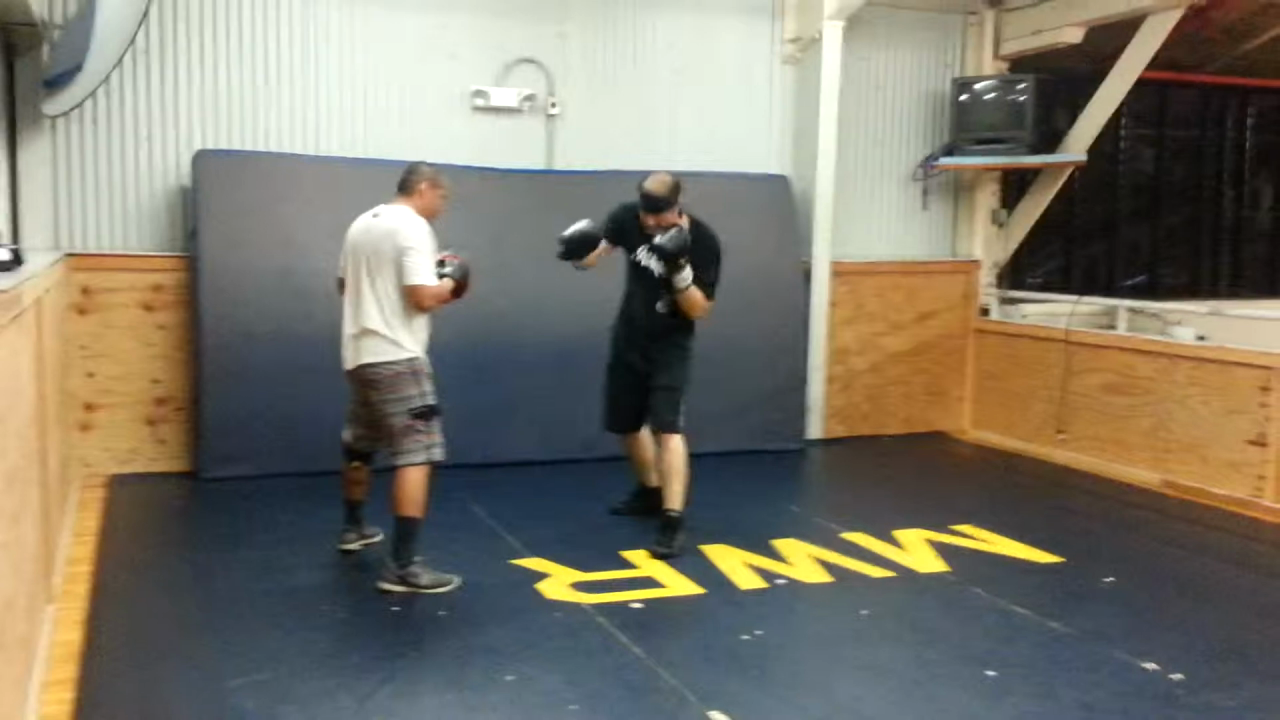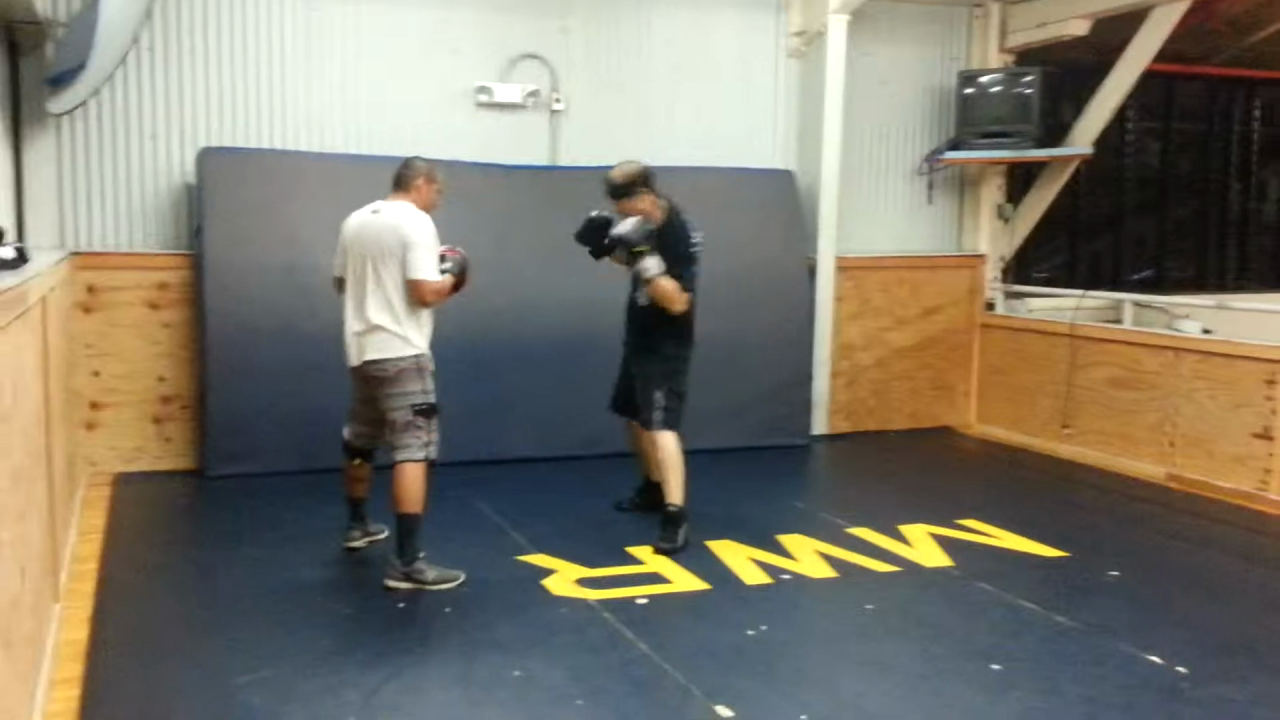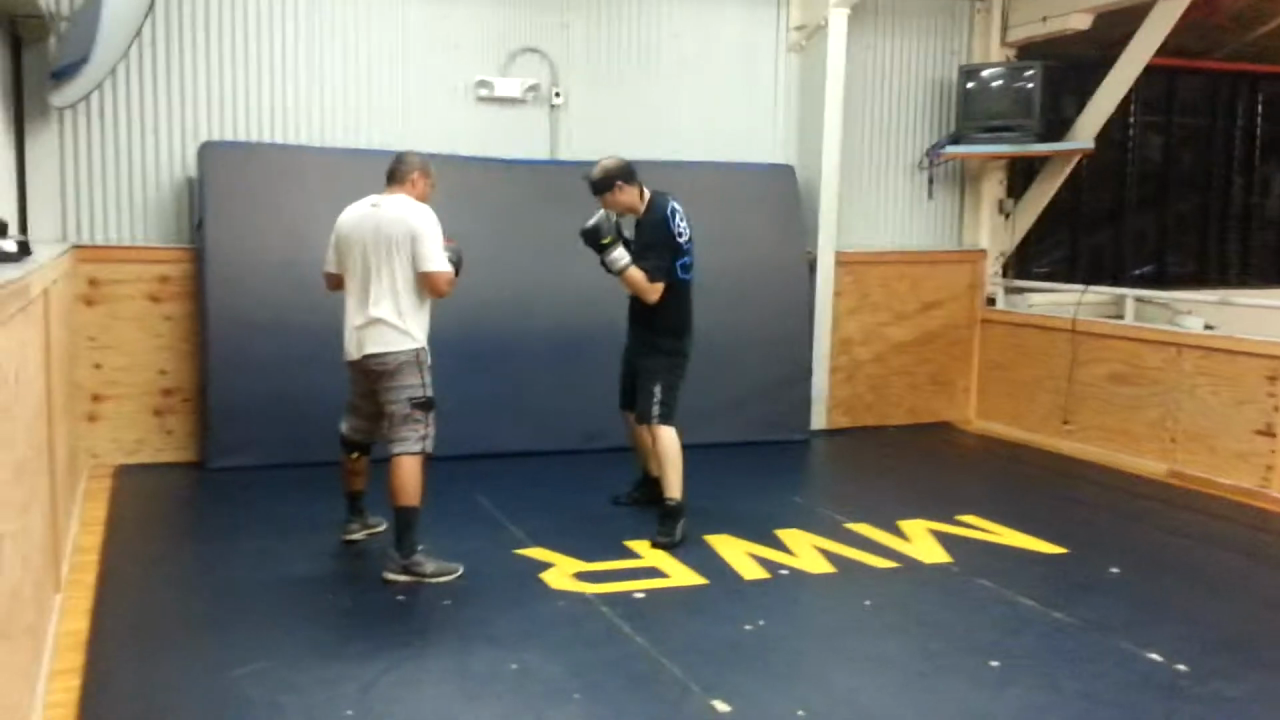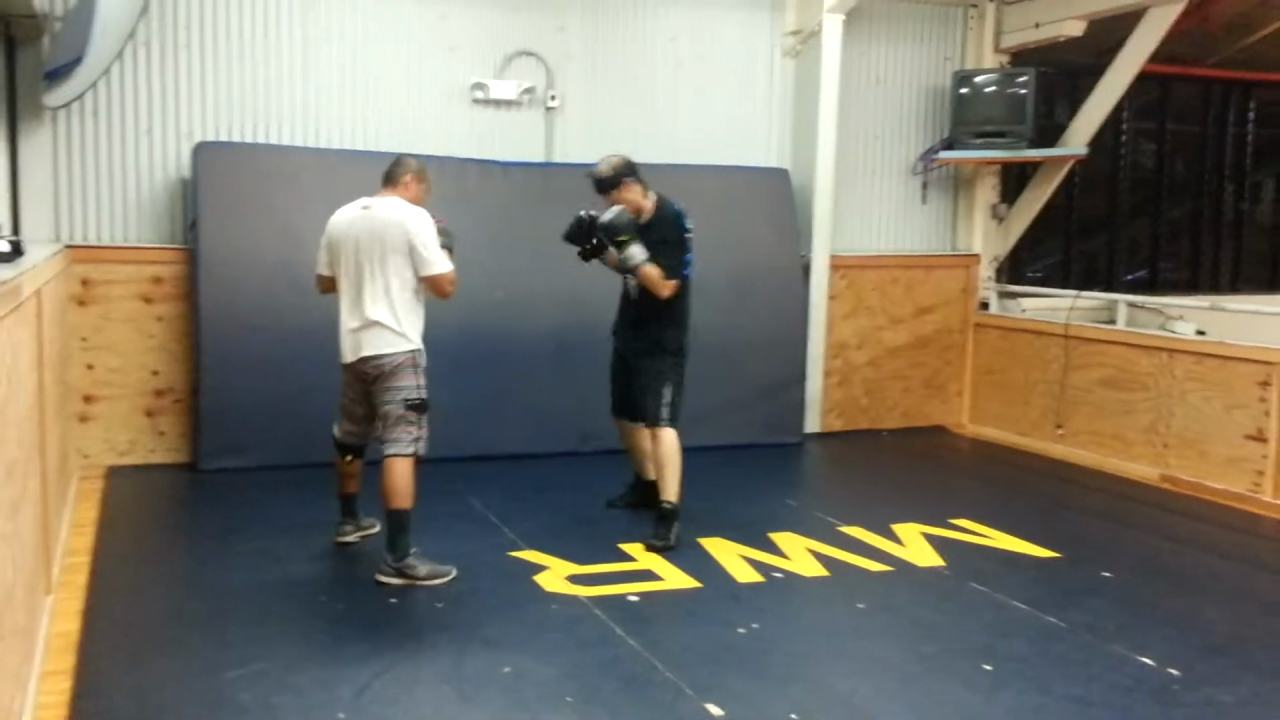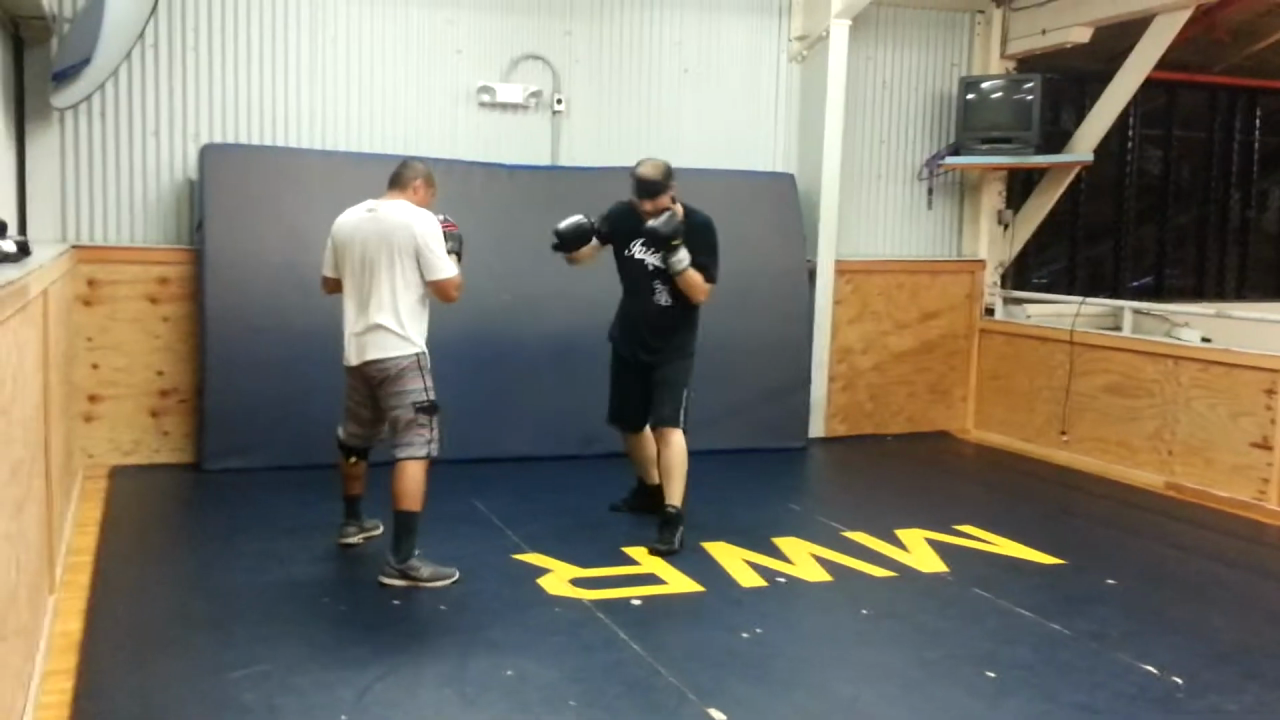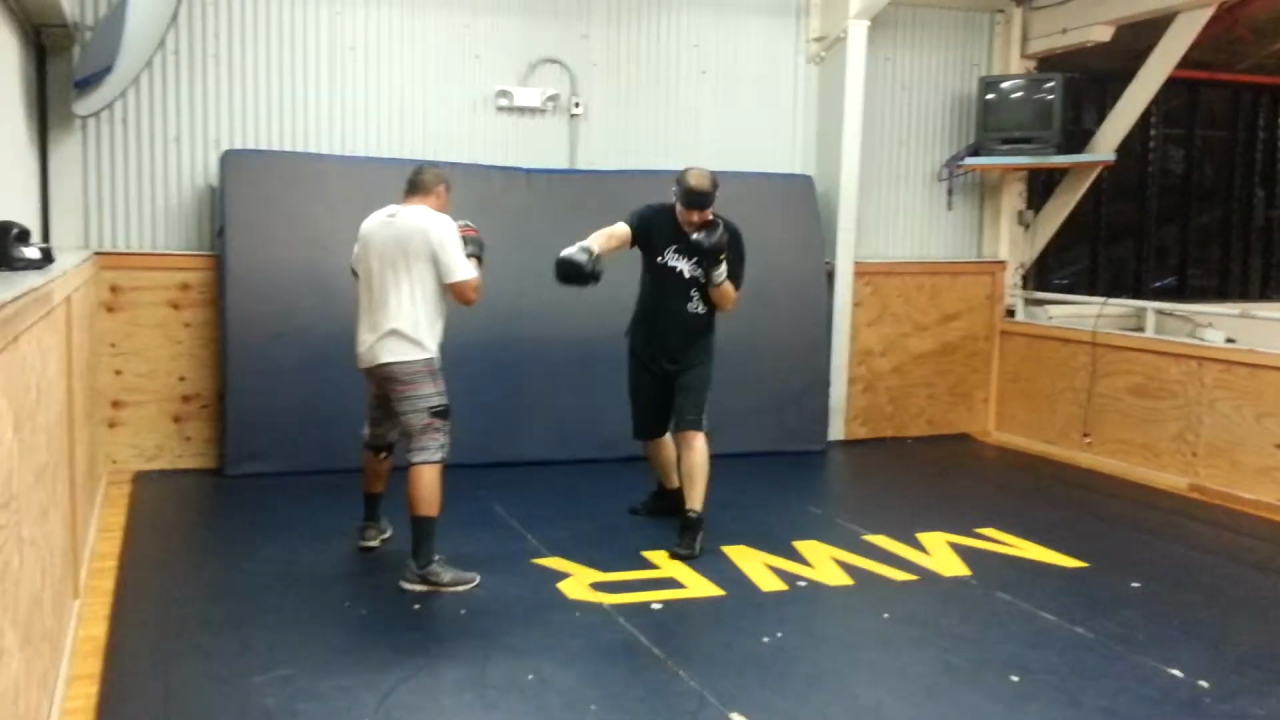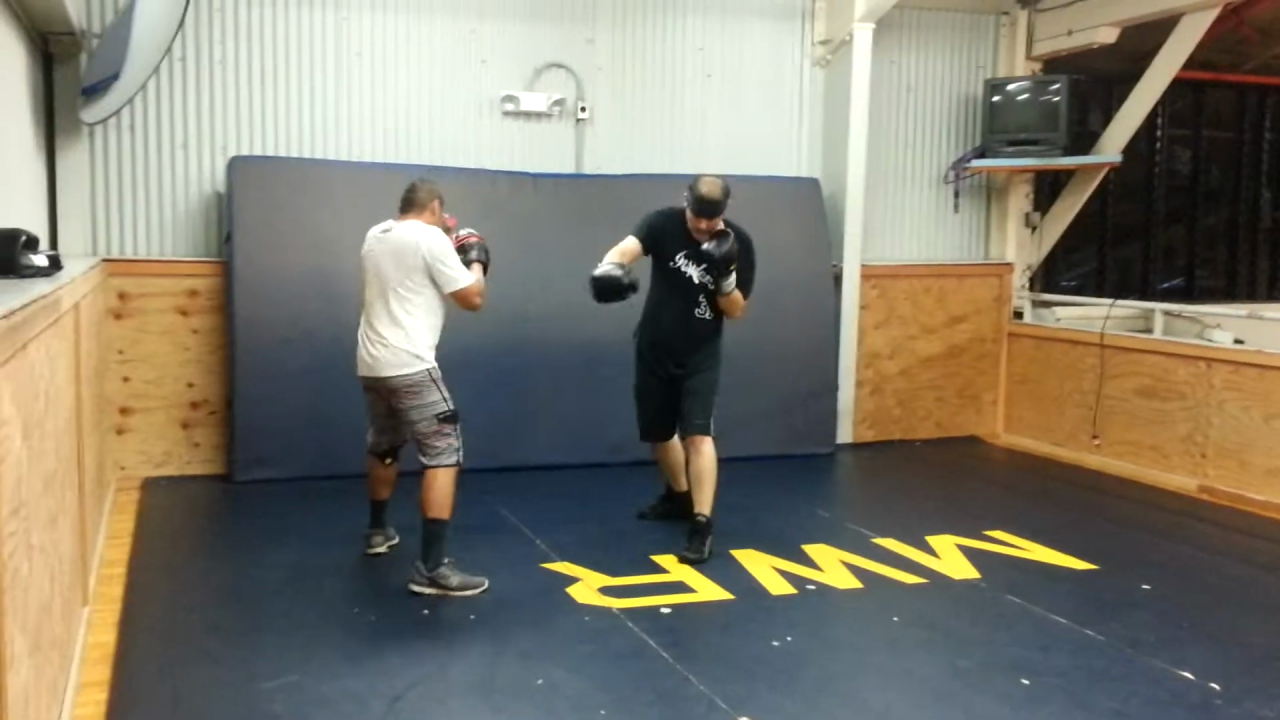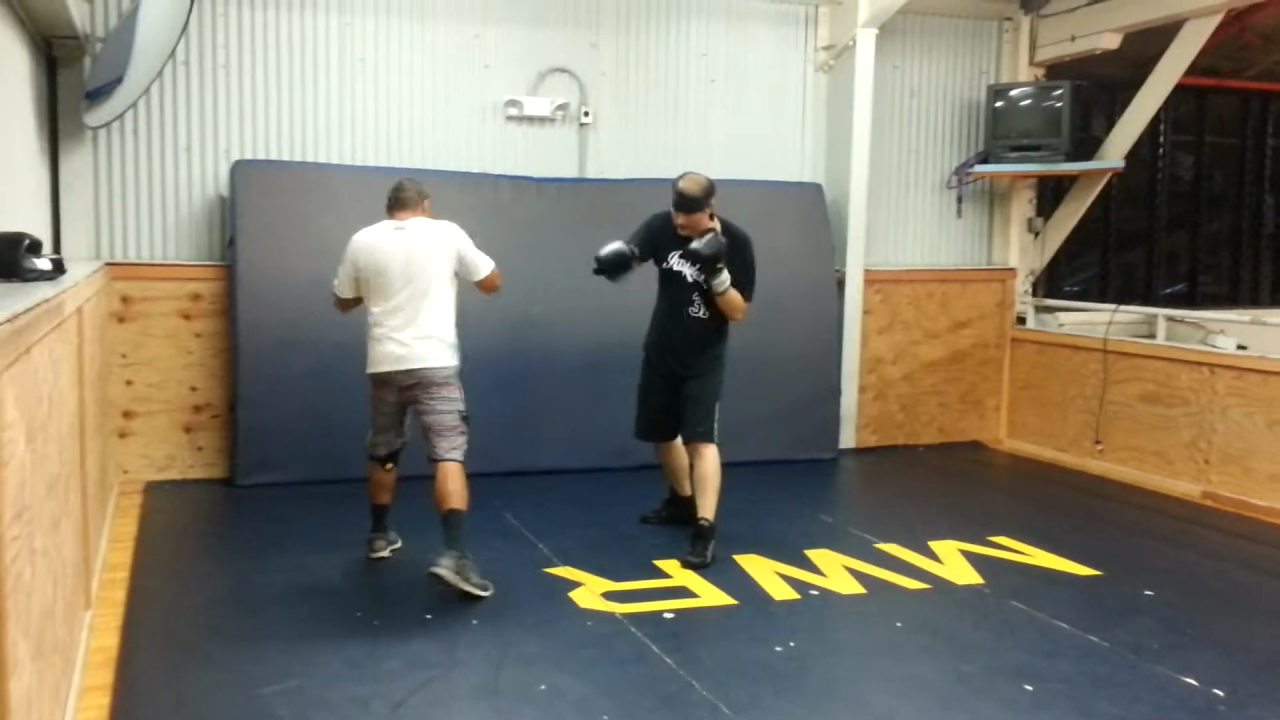
dt=0.2s
person 1, frame 1
left shoulder: (363, 223)
right shoulder: (411, 226)
left elbow: (345, 284)
right elbow: (423, 298)
right wrist: (450, 281)
left hip: (360, 355)
right hip: (396, 359)
left knee: (359, 445)
right knee: (417, 454)
left ankle: (353, 528)
right ankle: (402, 566)
person 1, frame 2
left shoulder: (356, 220)
right shoulder: (415, 222)
left elbow: (342, 282)
right elbow: (425, 294)
right wrist: (451, 274)
left hip: (362, 351)
right hip: (400, 355)
left knee: (360, 442)
right knee: (413, 451)
left ankle: (357, 525)
right ankle: (406, 562)
person 1, frame 3
left shoulder: (350, 216)
right shoulder: (418, 215)
left elbow: (334, 279)
right elbow: (439, 286)
right wrist: (449, 262)
left hip: (360, 345)
right hip: (400, 348)
left knee: (357, 436)
right knee: (410, 444)
left ankle: (355, 518)
right ankle: (404, 555)
person 1, frame 4
left shoulder: (341, 219)
right shoulder: (413, 217)
left elbow: (325, 283)
right elbow: (445, 286)
right wrist: (443, 251)
left hip: (355, 349)
right hip: (396, 349)
left knee: (351, 438)
right knee: (401, 447)
left ankle: (349, 520)
right ankle: (398, 558)
person 1, frame 5
left shoulder: (345, 220)
right shoulder: (420, 221)
left elbow: (330, 283)
right elbow: (450, 291)
right wrist: (452, 251)
left hip: (358, 351)
right hip: (400, 353)
left knee: (355, 441)
right knee: (414, 450)
left ankle: (353, 521)
right ankle: (402, 560)
person 1, frame 6
left shoulder: (371, 224)
right shoulder: (438, 225)
right elbow: (468, 294)
right wrist: (472, 255)
left hip: (373, 352)
right hip: (411, 356)
left knee: (379, 440)
right knee: (427, 453)
left ankle: (371, 524)
right ankle: (422, 565)
person 1, frame 7
left shoulder: (375, 237)
right shoulder: (430, 239)
right elbow: (472, 298)
right wrist: (476, 260)
left hip: (372, 366)
right hip: (410, 367)
left knee: (383, 448)
right knee: (443, 457)
left ankle: (377, 530)
right ankle: (431, 568)
person 1, frame 8
left shoulder: (363, 241)
right shoulder: (447, 233)
left elbow: (343, 302)
right elbow: (493, 283)
right wrist: (462, 260)
left hip: (385, 364)
right hip: (434, 363)
left knee: (383, 450)
right knee: (449, 454)
left ankle: (380, 535)
right ankle: (454, 555)
person 2, frame 1
left shoulder: (703, 240)
right shoulder: (629, 216)
left elbow: (699, 311)
right elbow: (591, 253)
left wrist: (679, 268)
right wrist: (578, 243)
left hip: (669, 349)
right hip: (628, 343)
left knee: (668, 430)
right knee: (627, 425)
left ankle: (673, 521)
right ankle: (650, 491)
person 2, frame 2
left shoulder: (676, 232)
right shoulder: (641, 216)
left elbow: (677, 303)
right elbow: (619, 257)
left wrist: (643, 256)
right wrist: (603, 241)
left hip: (665, 346)
right hip: (640, 338)
left knee: (659, 425)
right knee: (634, 416)
left ankle: (675, 516)
right ankle: (654, 487)
person 2, frame 3
left shoulder: (656, 221)
right shoulder: (655, 205)
left elbow: (650, 292)
left wrist: (611, 249)
right wrist: (616, 244)
left hip: (663, 339)
right hip: (647, 334)
left knee: (656, 419)
right knee: (633, 411)
left ankle: (674, 510)
right ankle: (652, 482)
person 2, frame 4
left shoulder: (668, 218)
right shoulder: (633, 215)
left elbow: (664, 287)
left wrist: (626, 244)
right wrist: (597, 246)
left hip: (662, 341)
right hip: (631, 334)
left knee: (659, 422)
right knee: (627, 415)
left ankle: (669, 513)
right ankle: (647, 485)
person 2, frame 5
left shoulder: (699, 225)
right shoulder: (624, 215)
left elbow: (700, 294)
right elbow: (580, 253)
left wrist: (675, 249)
right wrist: (573, 239)
left hip: (673, 347)
right hip: (629, 341)
left knee: (668, 426)
right knee: (628, 423)
left ankle: (673, 516)
right ankle: (650, 489)
person 2, frame 6
left shoulder: (728, 235)
right shoulder: (654, 217)
left elbow: (728, 303)
right elbow: (615, 233)
left wrist: (715, 263)
right wrist: (584, 252)
left hip: (692, 353)
right hip: (647, 346)
left knee: (690, 430)
right knee: (650, 431)
left ankle: (693, 521)
right ankle: (670, 493)
person 2, frame 7
left shoulder: (740, 243)
right shoulder: (664, 222)
left elbow: (737, 311)
right elbow: (629, 247)
left wrist: (725, 273)
right wrist: (610, 267)
left hip: (700, 357)
right hip: (655, 350)
left knee: (698, 435)
right knee: (657, 432)
left ankle: (702, 525)
right ankle: (678, 496)
person 2, frame 8
left shoulder: (736, 242)
right shoulder: (662, 225)
left elbow: (738, 312)
right elbow: (625, 254)
left wrist: (716, 272)
right wrist: (615, 256)
left hip: (704, 359)
right hip: (661, 353)
left knee: (701, 440)
right knee: (661, 433)
left ankle: (705, 530)
right ankle: (682, 501)
